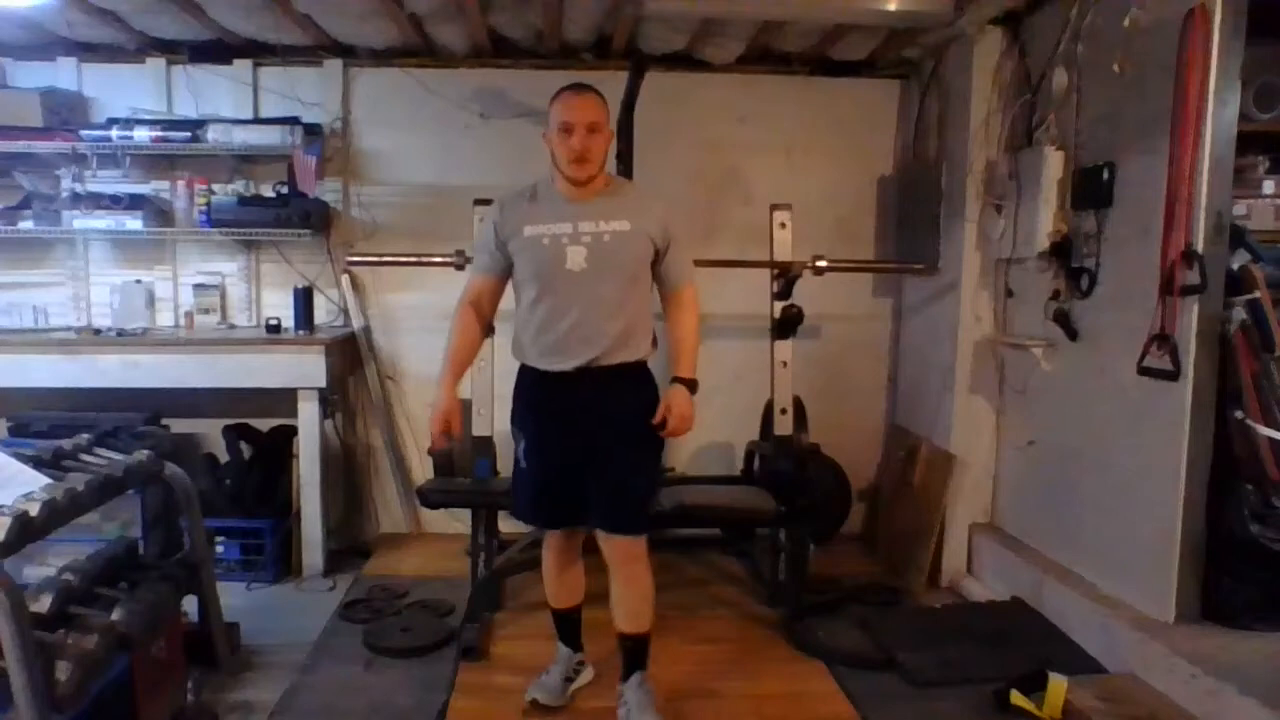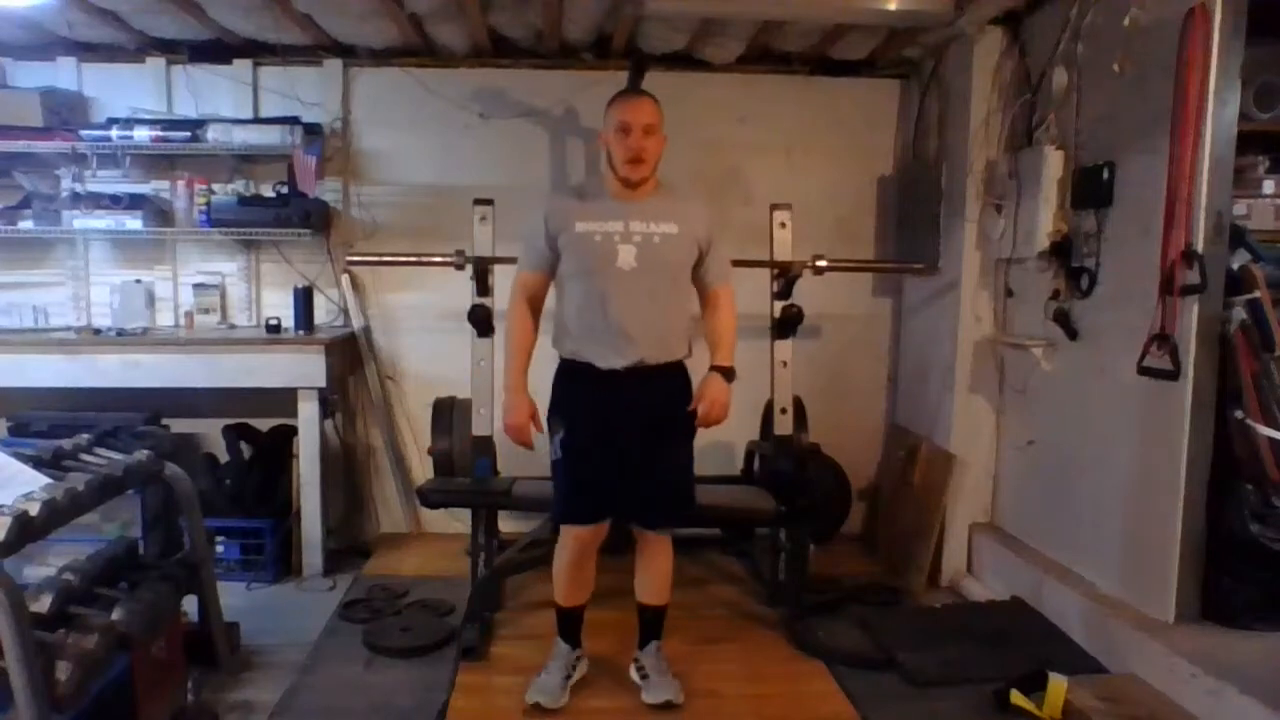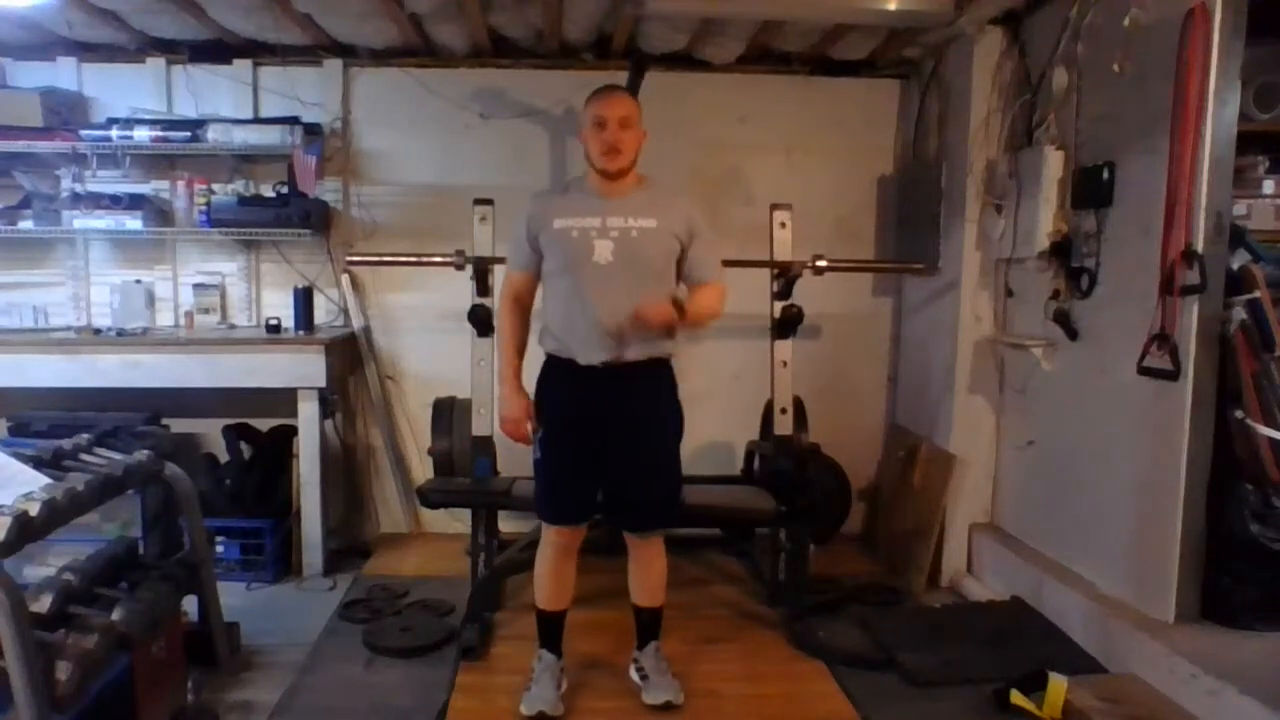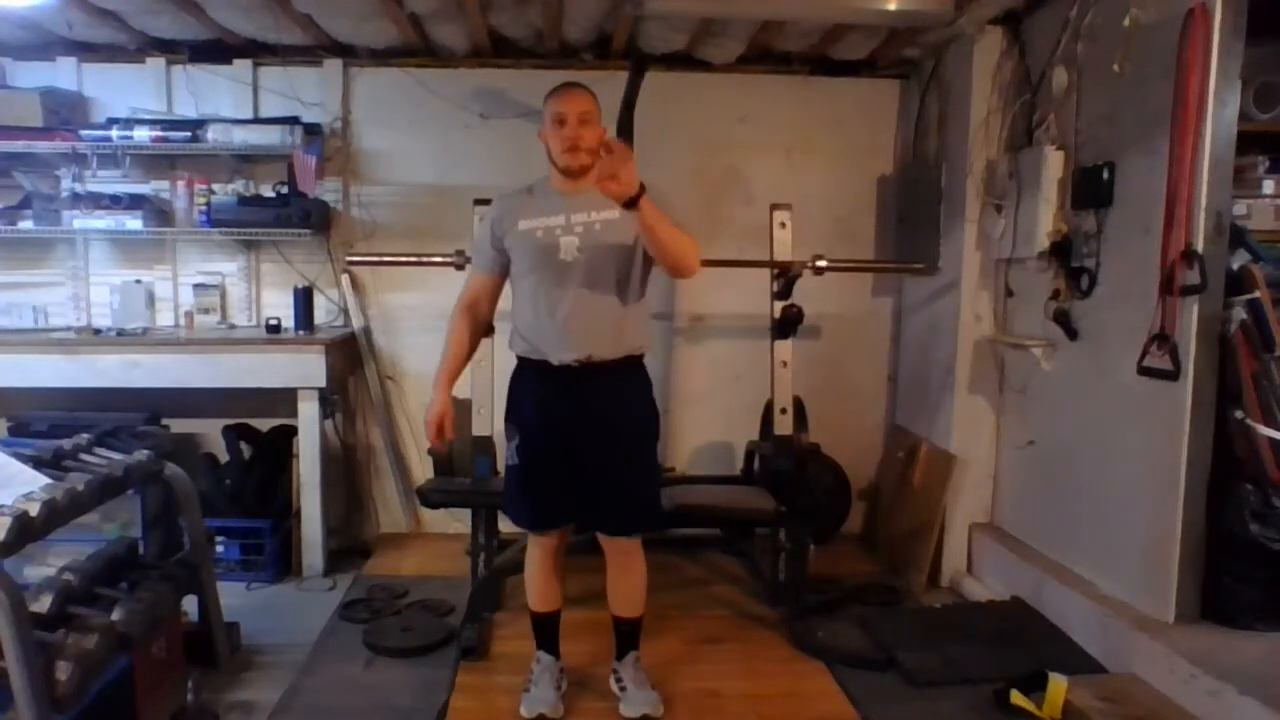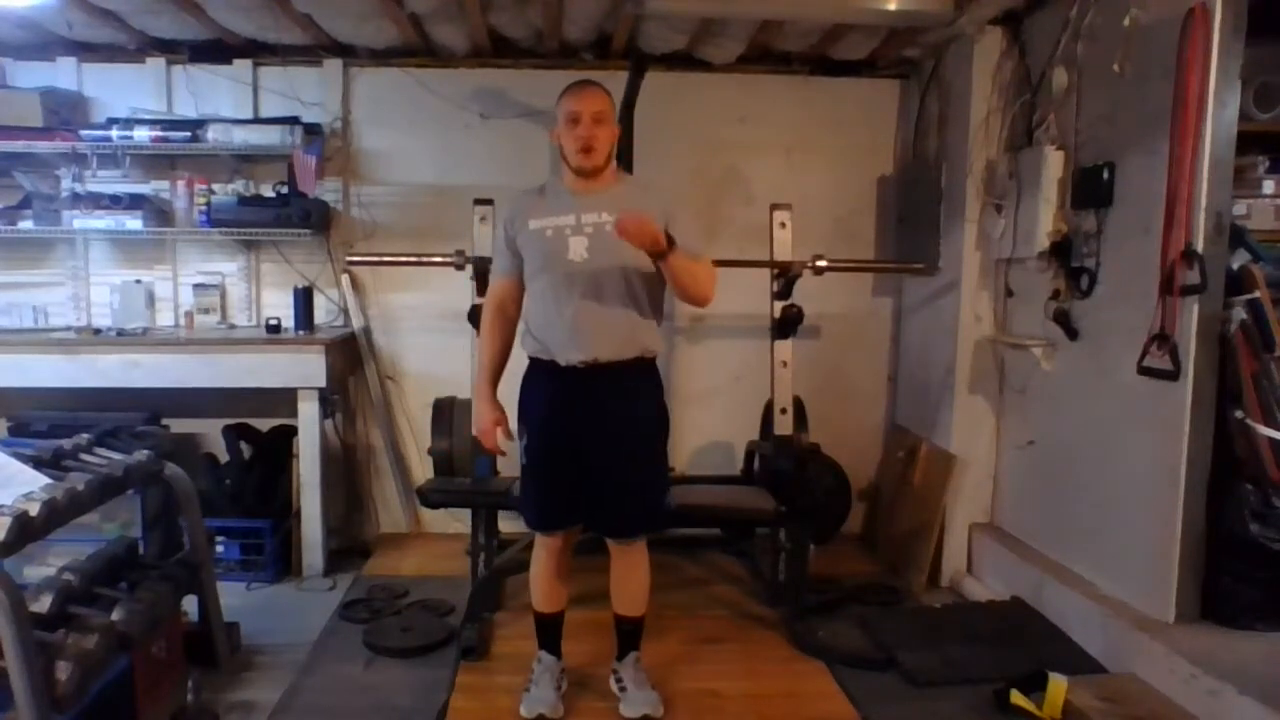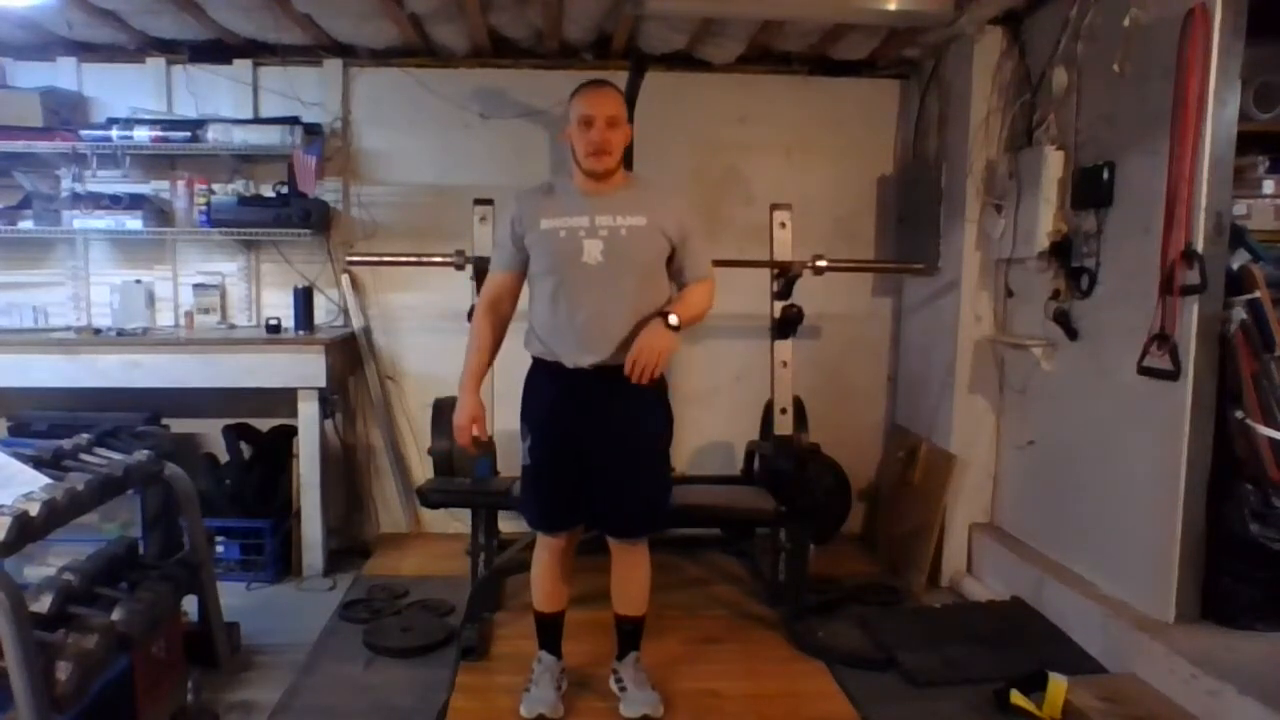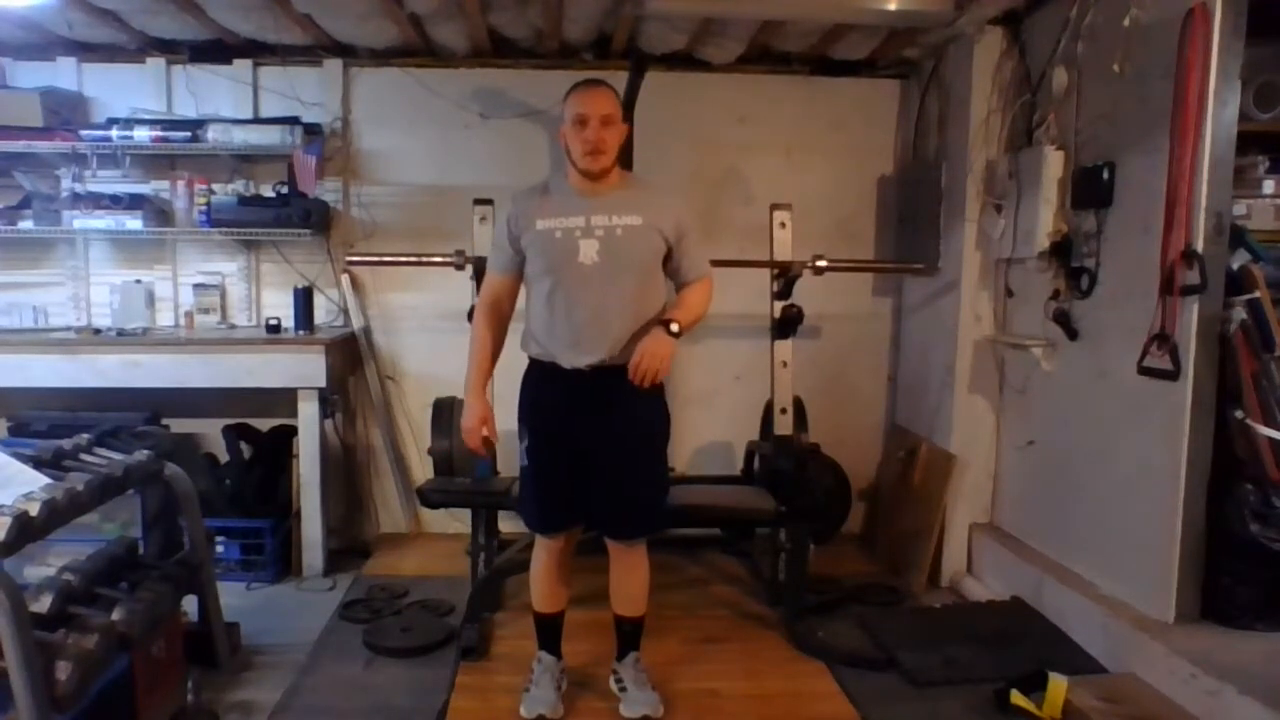
dt=0.5s
person 1, frame 1
left shoulder: (645, 213)
right shoulder: (514, 214)
left elbow: (681, 299)
right elbow: (477, 303)
left wrist: (683, 382)
right wrist: (448, 385)
left hip: (623, 391)
right hip: (543, 392)
left knee: (624, 545)
right knee: (558, 537)
right ankle: (570, 655)
person 1, frame 2
left shoulder: (691, 218)
right shoulder: (564, 213)
left elbow: (718, 300)
right elbow: (525, 300)
left wrist: (721, 370)
right wrist: (515, 387)
left hip: (662, 390)
right hip: (584, 387)
left knee: (654, 531)
right knee: (580, 532)
left ankle: (649, 653)
right ankle: (568, 650)
person 1, frame 3
left shoulder: (674, 212)
right shoulder: (546, 210)
left elbow: (712, 292)
right elbow: (514, 300)
left wrist: (677, 312)
right wrist: (510, 383)
left hip: (644, 386)
right hip: (566, 384)
left knee: (645, 531)
right knee: (560, 531)
left ankle: (647, 653)
right ankle: (549, 661)
person 1, frame 4
left shoulder: (634, 204)
right shoulder: (510, 212)
left elbow: (686, 265)
right elbow: (474, 305)
left wrist: (634, 199)
right wrist: (443, 387)
left hip: (618, 385)
right hip: (539, 386)
left knee: (622, 537)
right knee: (545, 536)
left ankle: (627, 664)
right ankle: (547, 663)
person 1, frame 5
left shoulder: (650, 201)
right shoulder: (525, 211)
left elbow: (703, 291)
right elbow: (499, 309)
left wrist: (662, 247)
right wrist: (485, 394)
left hip: (629, 386)
right hip: (550, 387)
left knee: (628, 537)
right knee: (551, 536)
left ankle: (628, 664)
right ankle: (548, 663)
person 1, frame 6
left shoulder: (660, 209)
right shoulder: (532, 209)
left elbow: (703, 285)
right elbow: (494, 302)
left wrist: (667, 321)
right wrist: (469, 388)
left hip: (634, 392)
right hip: (554, 389)
left knee: (630, 536)
right knee: (553, 535)
left ankle: (628, 663)
right ankle: (549, 663)
person 1, frame 7
left shoulder: (656, 208)
right shoulder: (528, 209)
left elbow: (699, 285)
right elbow: (492, 304)
left wrist: (668, 327)
right wrist: (474, 391)
left hip: (630, 391)
right hip: (551, 388)
left knee: (628, 538)
right knee: (552, 537)
left ankle: (628, 663)
right ankle: (548, 662)
